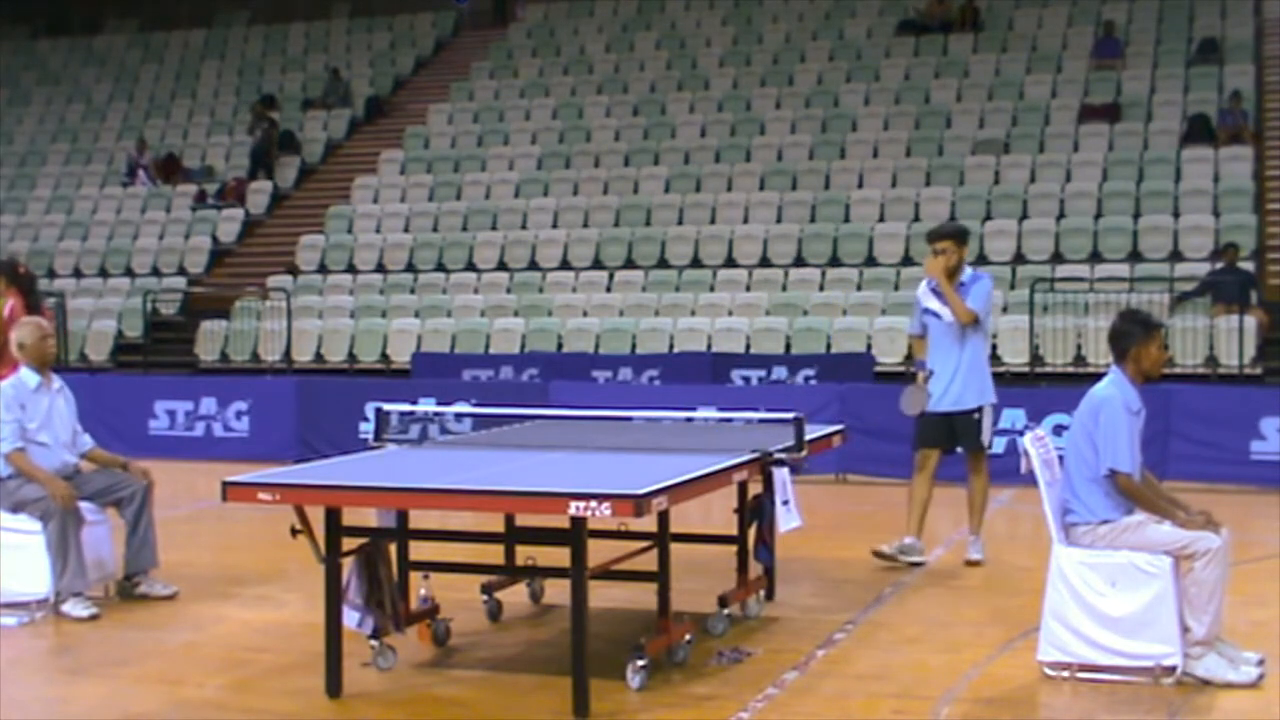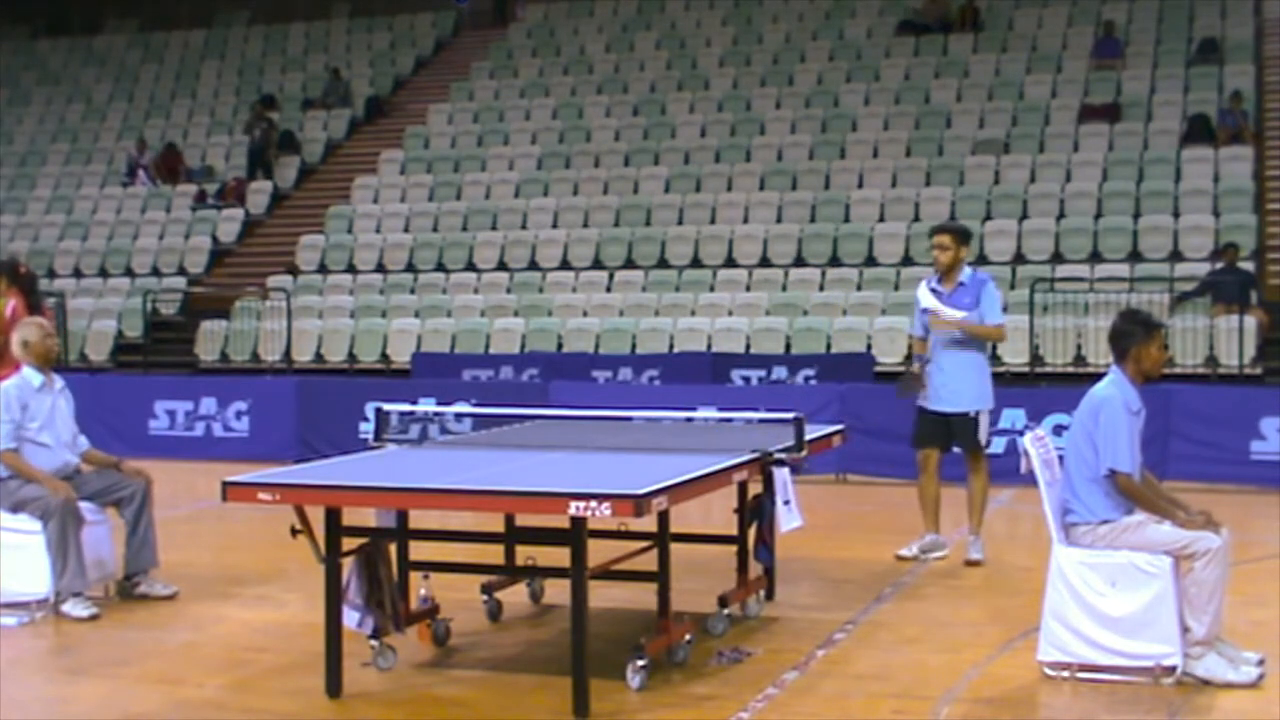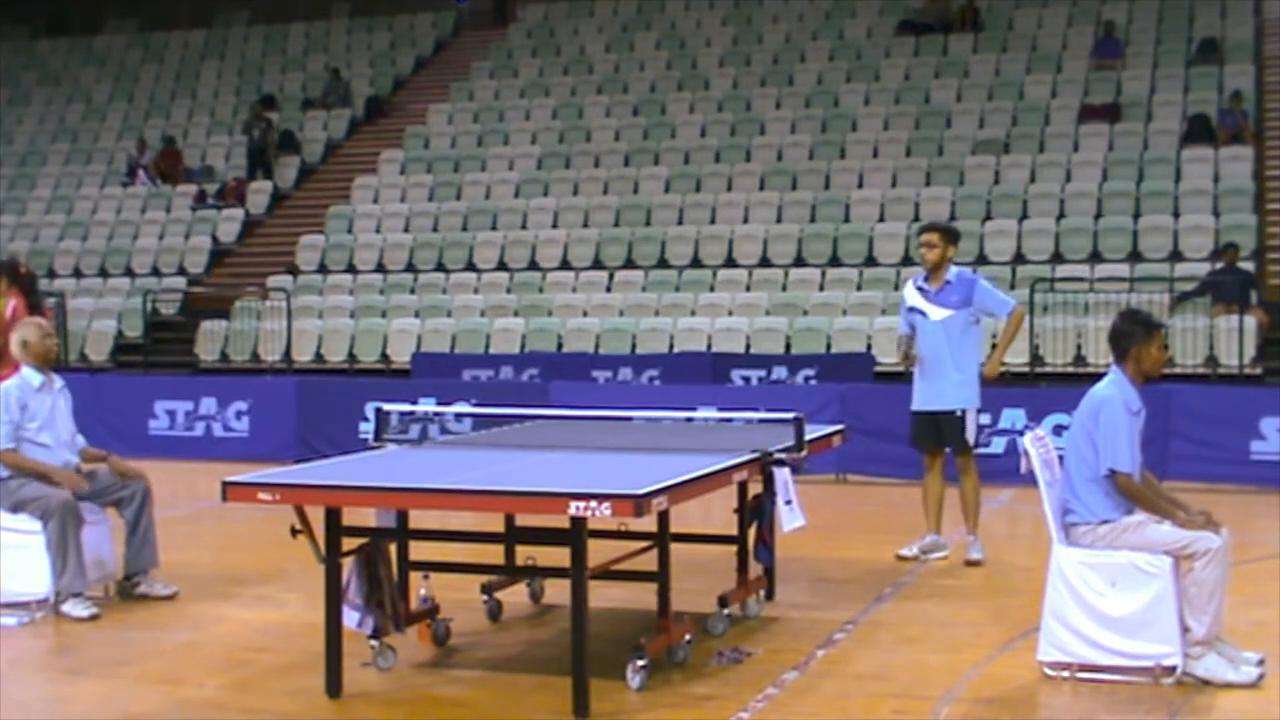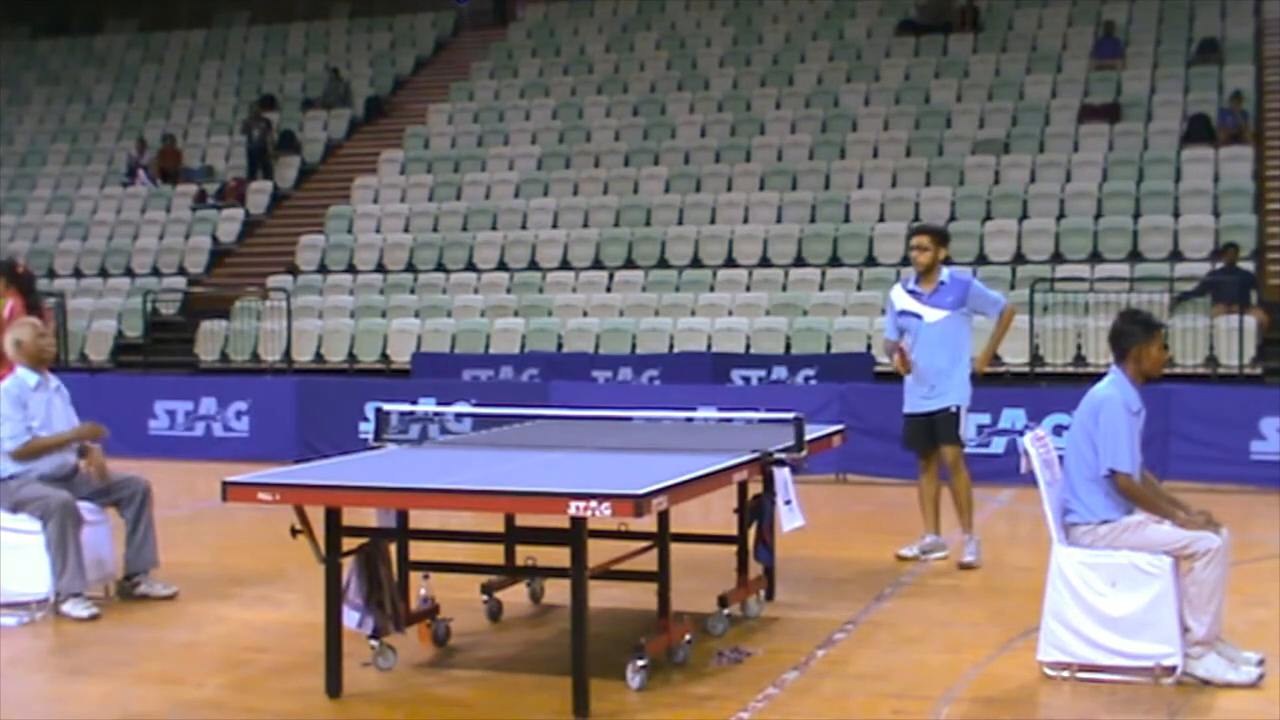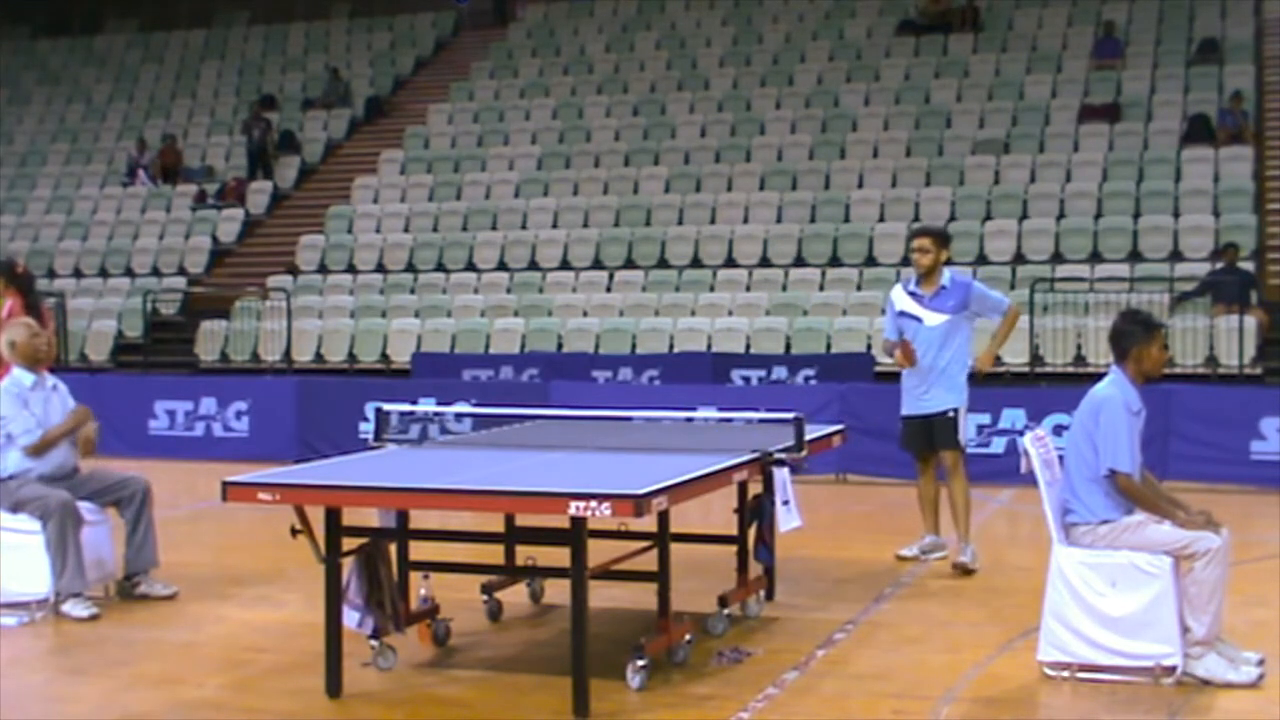
dt=0.3s
person 1, frame 1
left shoulder: (1124, 397)
right shoulder: (1111, 400)
left elbow: (1138, 473)
right elbow: (1123, 481)
left wrist: (1186, 509)
right wrist: (1180, 518)
left hip: (1116, 514)
right hip: (1098, 524)
left knee: (1214, 534)
right knee: (1206, 543)
left ankle: (1205, 638)
right ankle: (1197, 652)
person 1, frame 2
left shoulder: (1124, 397)
right shoulder: (1111, 400)
left elbow: (1137, 473)
right elbow: (1123, 481)
left wrist: (1186, 510)
right wrist: (1179, 519)
left hip: (1116, 515)
right hip: (1099, 524)
left knee: (1214, 534)
right knee: (1206, 544)
left ankle: (1205, 638)
right ankle: (1197, 652)
person 1, frame 3
left shoulder: (1124, 397)
right shoulder: (1112, 400)
left elbow: (1138, 472)
right elbow: (1124, 481)
left wrist: (1186, 509)
right wrist: (1179, 518)
left hip: (1116, 514)
right hip: (1099, 524)
left knee: (1214, 533)
right knee: (1206, 543)
left ankle: (1205, 637)
right ankle: (1197, 651)
person 1, frame 4
left shoulder: (1124, 397)
right shoulder: (1111, 400)
left elbow: (1137, 472)
right elbow: (1123, 481)
left wrist: (1186, 510)
right wrist: (1179, 519)
left hip: (1116, 514)
right hip: (1099, 524)
left knee: (1216, 534)
right knee: (1206, 544)
left ankle: (1204, 638)
right ankle: (1197, 651)
person 1, frame 5
left shoulder: (1125, 397)
right shoulder: (1112, 400)
left elbow: (1138, 472)
right elbow: (1124, 482)
left wrist: (1185, 509)
right wrist: (1180, 519)
left hip: (1116, 515)
right hip: (1099, 524)
left knee: (1215, 534)
right knee: (1206, 543)
left ankle: (1205, 638)
right ankle: (1197, 652)
person 2, frame 1
left shoulder: (980, 283)
right shoulder: (925, 290)
left elbow: (966, 318)
left wrist: (942, 281)
right wrist: (921, 367)
left hip: (972, 395)
right hip: (935, 396)
left knee: (976, 463)
right knee: (923, 464)
left ankle: (974, 540)
right ankle: (911, 543)
person 2, frame 2
left shoulder: (982, 286)
right shoulder: (925, 290)
left elbow: (997, 332)
left wrist: (954, 325)
right wrist: (919, 361)
left hip: (971, 396)
right hip: (933, 395)
left knee: (976, 462)
right knee: (926, 461)
left ankle: (974, 539)
right ankle: (933, 538)
person 2, frame 3
left shoulder: (971, 286)
right shoulder: (911, 290)
left elbow: (1015, 313)
right elbow: (905, 334)
left wrist: (997, 357)
right wrist: (905, 348)
left hip: (959, 394)
right hip: (924, 394)
left knee: (963, 463)
right knee: (931, 463)
left ankle: (973, 539)
right ankle: (934, 538)
person 2, frame 4
left shoulder: (964, 286)
right shoulder: (899, 293)
left elbow: (1006, 310)
right elbow: (891, 340)
left wrist: (987, 354)
right wrist: (896, 355)
left hip: (951, 392)
right hip: (916, 395)
left knee: (952, 459)
right knee: (926, 464)
left ankle: (969, 537)
right ankle: (933, 538)
person 2, frame 5
left shoulder: (966, 290)
right shoulder: (899, 294)
left elbow: (1011, 311)
right elbow: (889, 341)
left wrist: (992, 350)
right wrist: (896, 351)
left hip: (949, 395)
right hip: (914, 396)
left knee: (951, 464)
right knee: (924, 466)
left ankle: (965, 547)
right ankle: (932, 539)
person 3, frame 1
left shoulder: (61, 390)
left elbow: (81, 444)
left wrist: (125, 464)
right wrist: (48, 480)
left hip: (70, 476)
left knee: (136, 486)
right knee: (61, 505)
left ankle: (136, 576)
right ankle: (69, 594)
person 3, frame 2
left shoulder: (61, 389)
left elbow: (77, 444)
left wrist: (119, 464)
right wrist: (45, 480)
left hip: (69, 476)
left knee: (136, 486)
right knee: (61, 504)
left ankle: (136, 576)
right ankle: (69, 594)
person 3, frame 3
left shoulder: (60, 389)
left wrist: (107, 458)
right wrist: (53, 471)
left hip: (67, 476)
left knee: (136, 486)
right knee: (61, 503)
left ankle: (136, 576)
right ankle: (69, 594)
person 3, frame 4
left shoulder: (57, 388)
left elbow: (75, 436)
left wrist: (92, 450)
right wrist: (74, 435)
left hip: (67, 476)
left knee: (135, 487)
right knee: (60, 503)
left ankle: (136, 576)
right ankle: (69, 594)
person 3, frame 5
left shoulder: (57, 387)
left elbow: (84, 419)
right elbow: (33, 445)
left wrist: (88, 430)
right wrist: (71, 423)
left hip: (67, 476)
left knee: (136, 486)
right knee: (60, 504)
left ankle: (136, 576)
right ankle: (68, 594)
